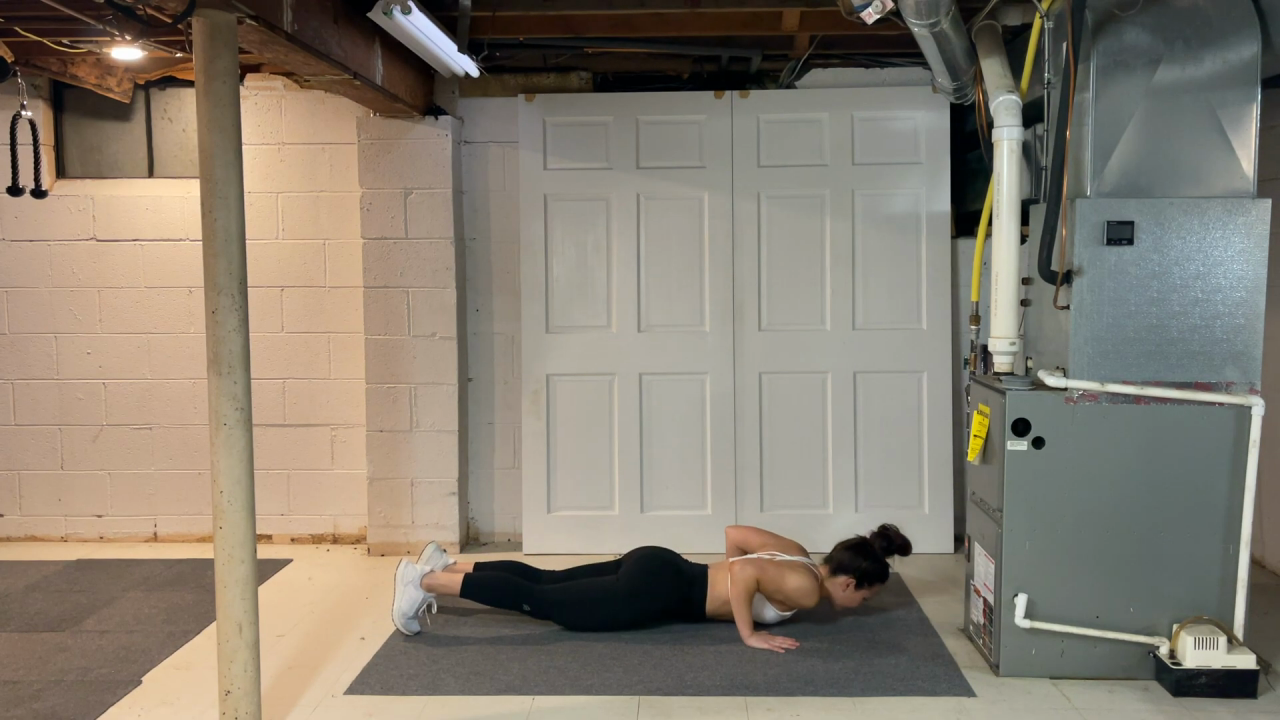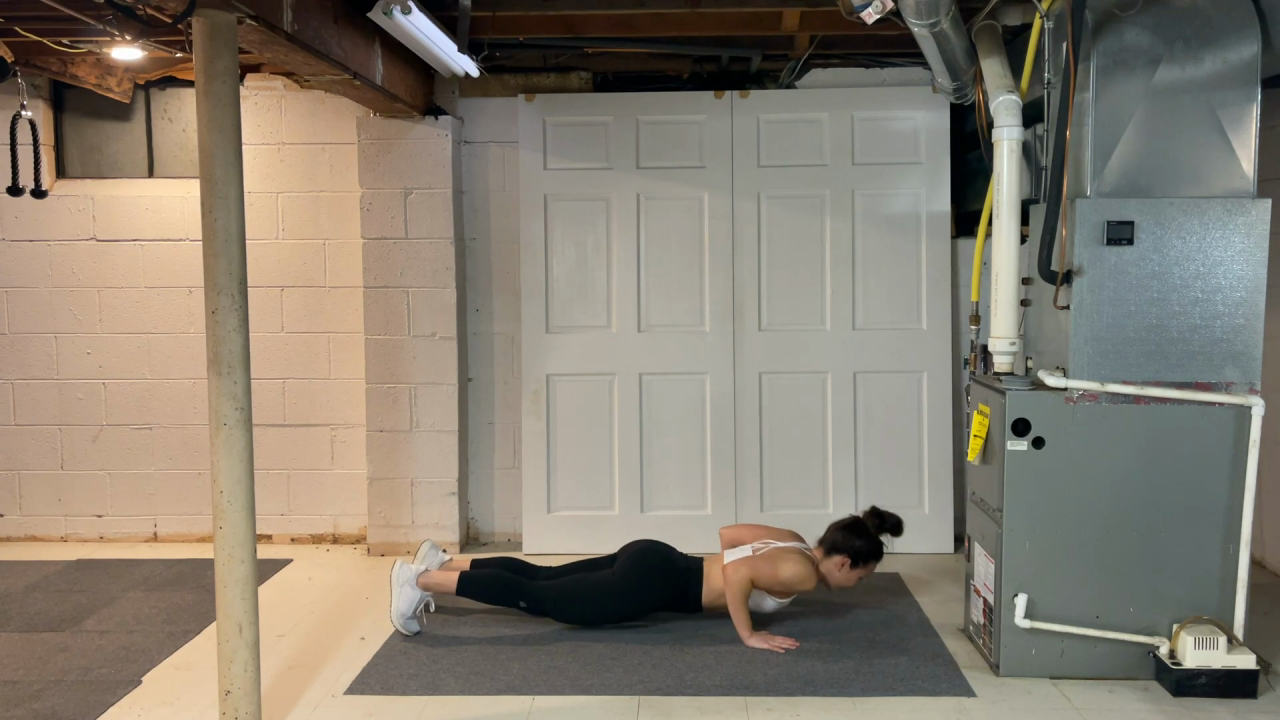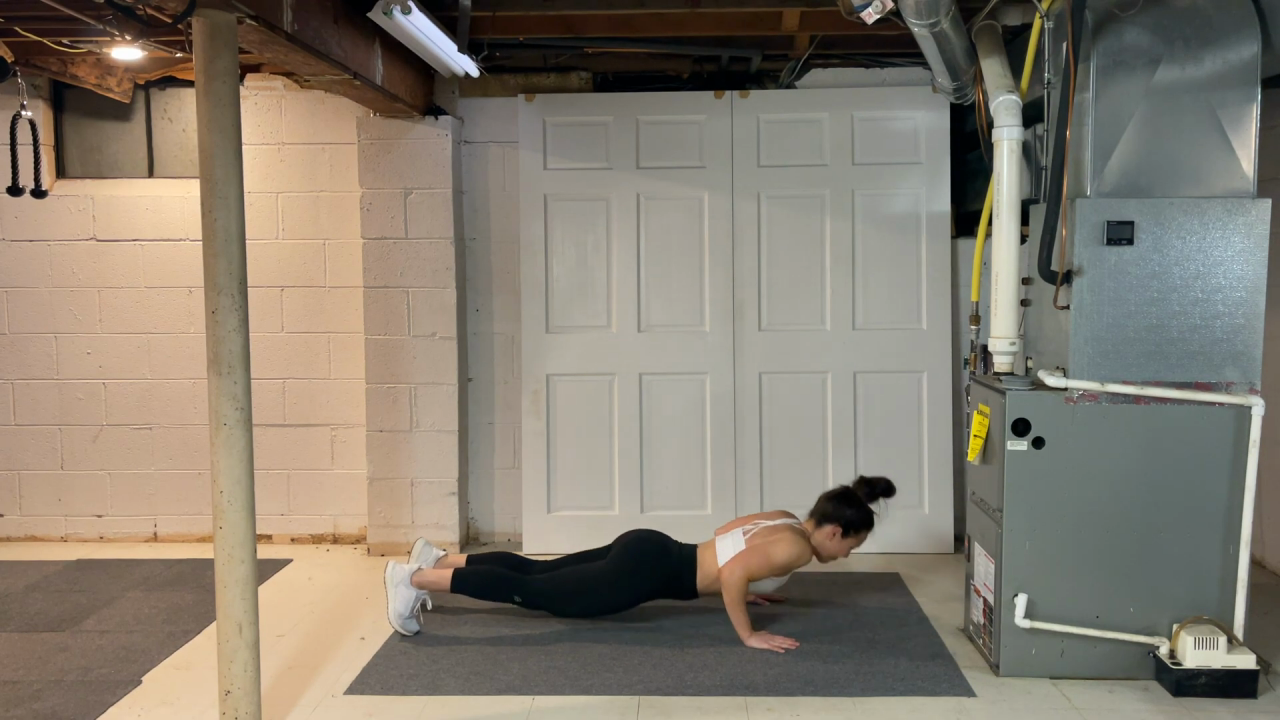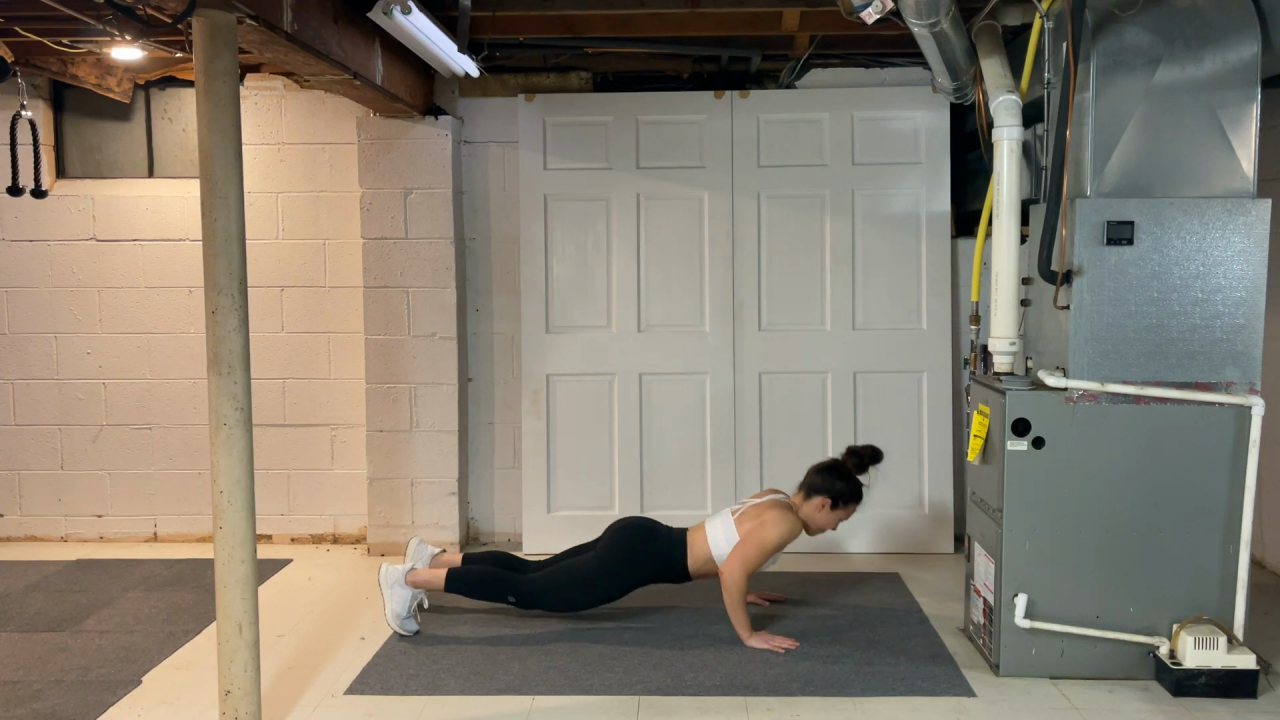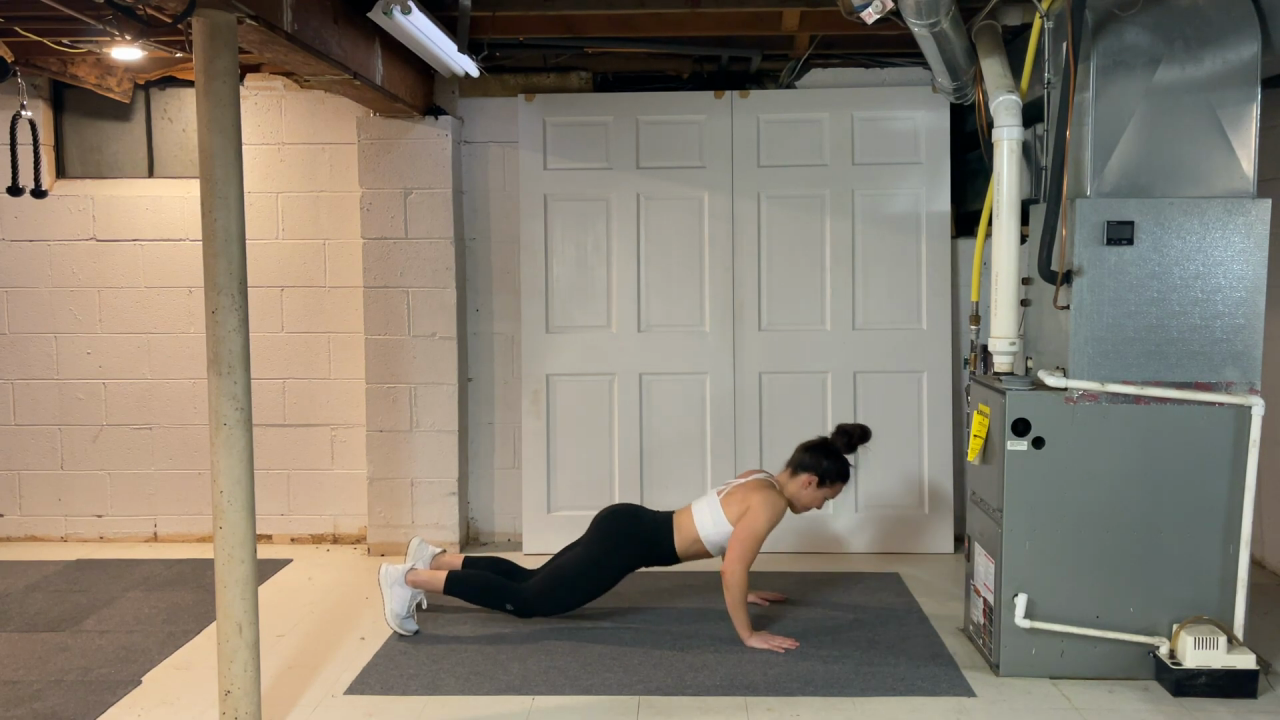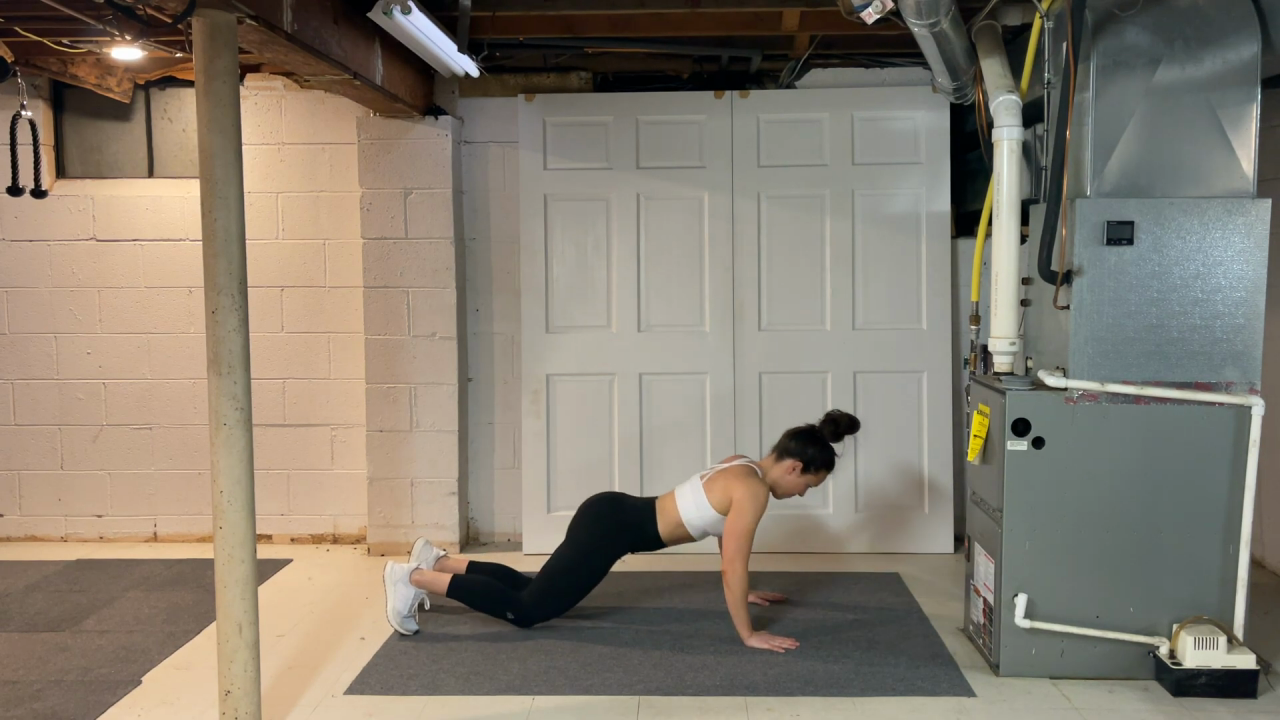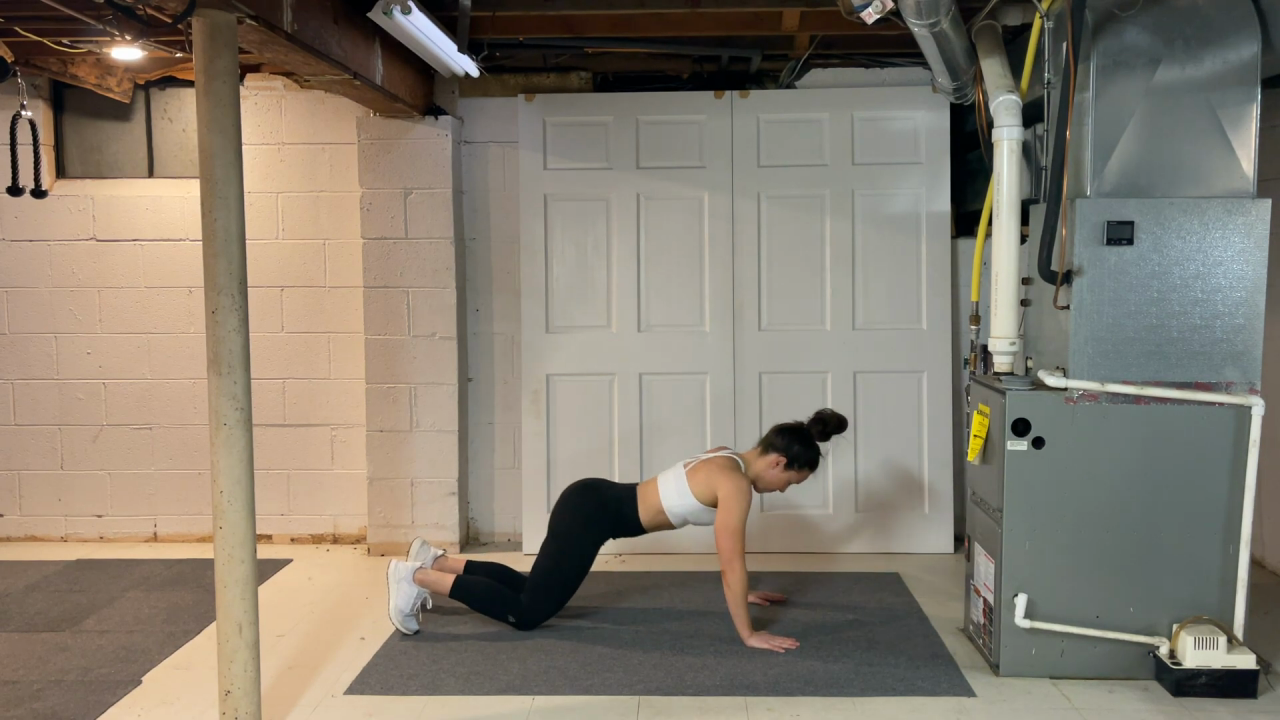
dt=0.1s
person 1, frame 1
left shoulder: (796, 553)
right shoulder: (806, 588)
left elbow: (735, 532)
right elbow: (743, 574)
right wrist: (749, 634)
left hip: (656, 567)
right hip: (656, 591)
left knee: (543, 581)
right knee: (538, 601)
left ankle: (446, 563)
right ankle: (425, 580)
person 1, frame 2
left shoulder: (790, 541)
right shoulder: (800, 571)
left elbow: (727, 532)
right elbow: (735, 578)
left wrist: (755, 599)
right wrist: (750, 635)
left hip: (651, 561)
right hip: (652, 583)
left knee: (542, 577)
right knee: (535, 598)
left ankle: (441, 563)
right ankle: (418, 581)
person 1, frame 3
left shoulder: (784, 522)
right shoulder: (795, 549)
right elbow: (732, 575)
left wrist: (753, 588)
right wrist: (747, 634)
left hip: (646, 550)
right hip: (645, 572)
left knee: (535, 573)
right knee: (529, 592)
left ankle: (437, 559)
right ankle: (416, 577)
person 1, frame 4
left shoulder: (773, 500)
right shoulder: (784, 521)
right elbow: (730, 575)
left wrist: (746, 593)
right wrist: (748, 635)
left hip: (639, 538)
right hip: (641, 557)
left knee: (534, 570)
right knee: (529, 593)
left ankle: (436, 559)
right ankle: (410, 580)
person 1, frame 5
left shoulder: (760, 481)
right shoulder: (771, 502)
right elbow: (733, 572)
left wrist: (746, 592)
right wrist: (748, 634)
left hip: (627, 525)
right hip: (627, 541)
left knee: (531, 579)
right knee: (524, 600)
left ankle: (434, 558)
right ankle: (410, 578)
person 1, frame 6
left shoulder: (745, 469)
right shoulder: (753, 488)
left elbow: (727, 538)
right elbow: (731, 567)
left wrist: (746, 592)
right wrist: (747, 634)
left hip: (612, 516)
right hip: (611, 527)
left knee: (533, 589)
right knee: (526, 610)
left ankle: (438, 561)
right ankle: (415, 578)
person 1, frame 7
left shoulder: (732, 463)
right shoulder: (736, 482)
left elbow: (724, 538)
right elbow: (731, 564)
left wrist: (745, 592)
right wrist: (748, 634)
left hip: (595, 503)
right hip: (591, 512)
left knee: (529, 589)
right knee: (525, 613)
left ankle: (437, 560)
right ankle: (418, 577)
